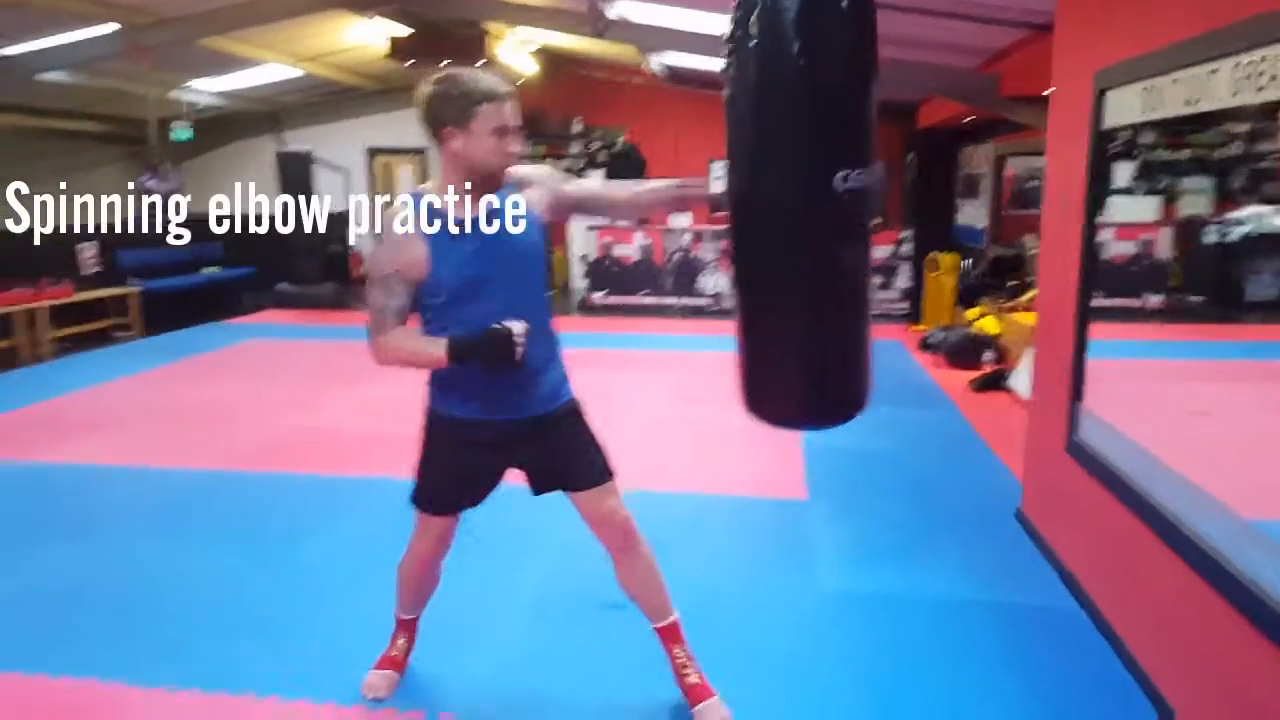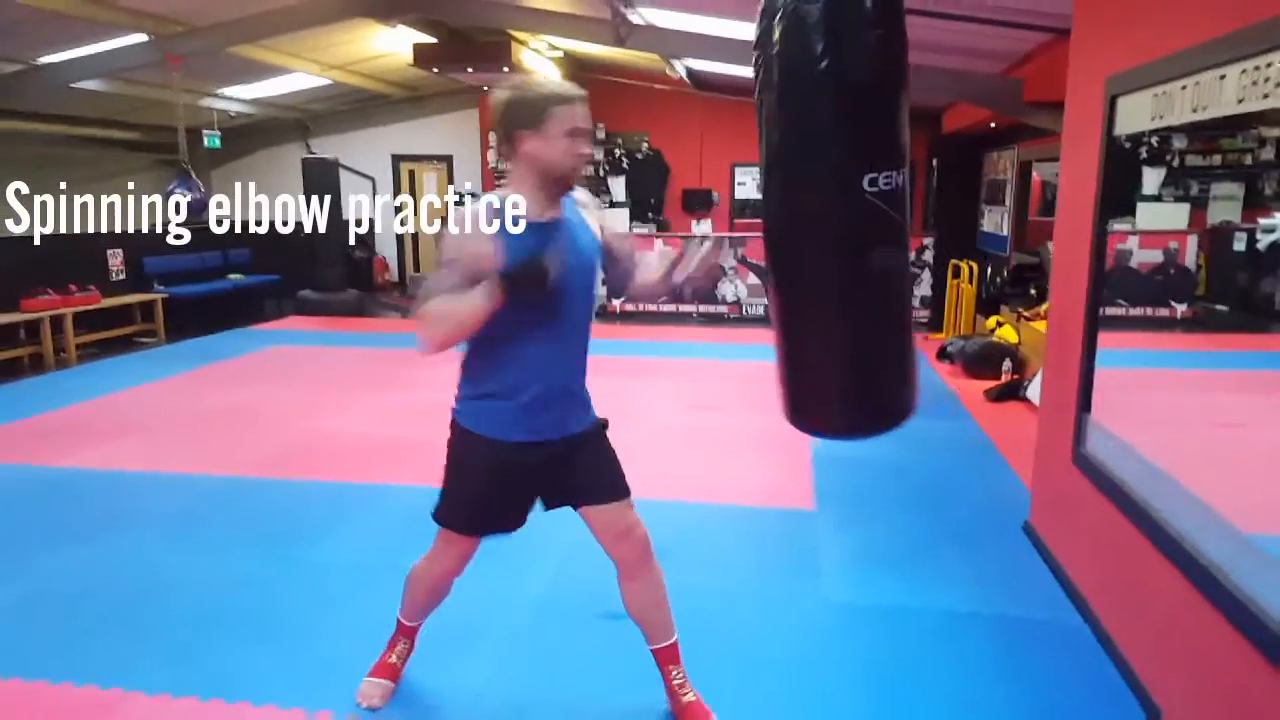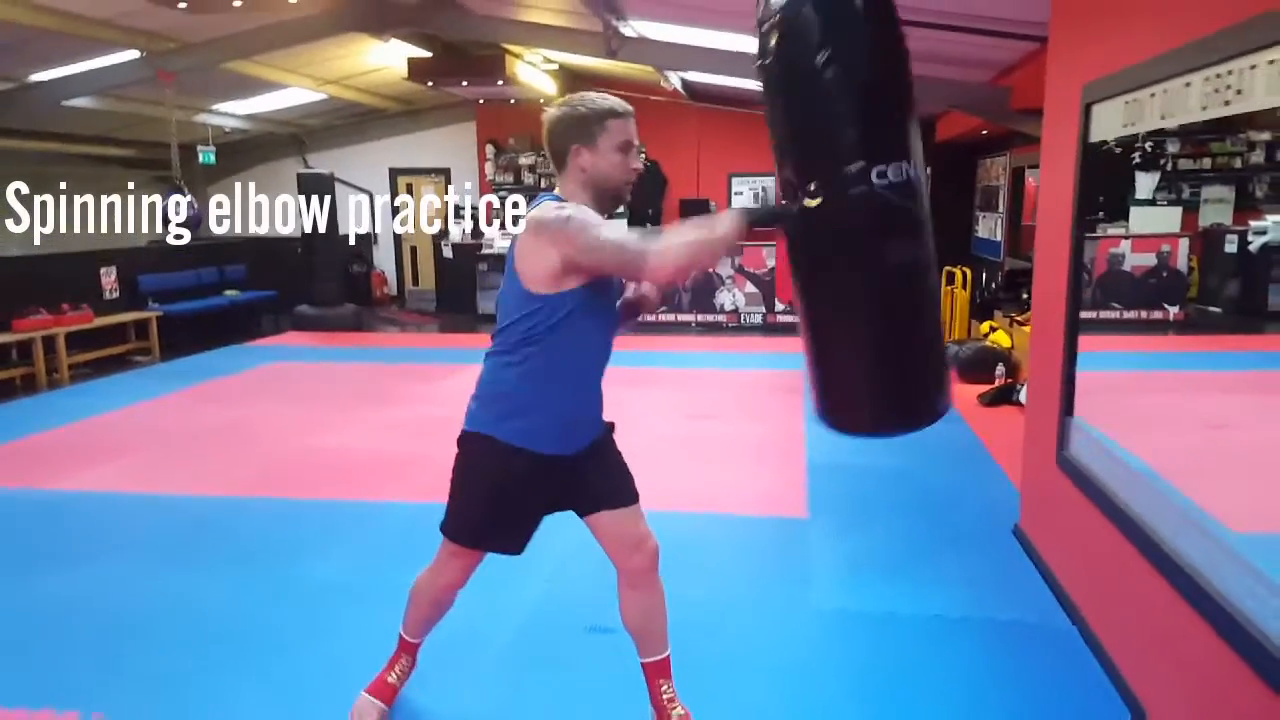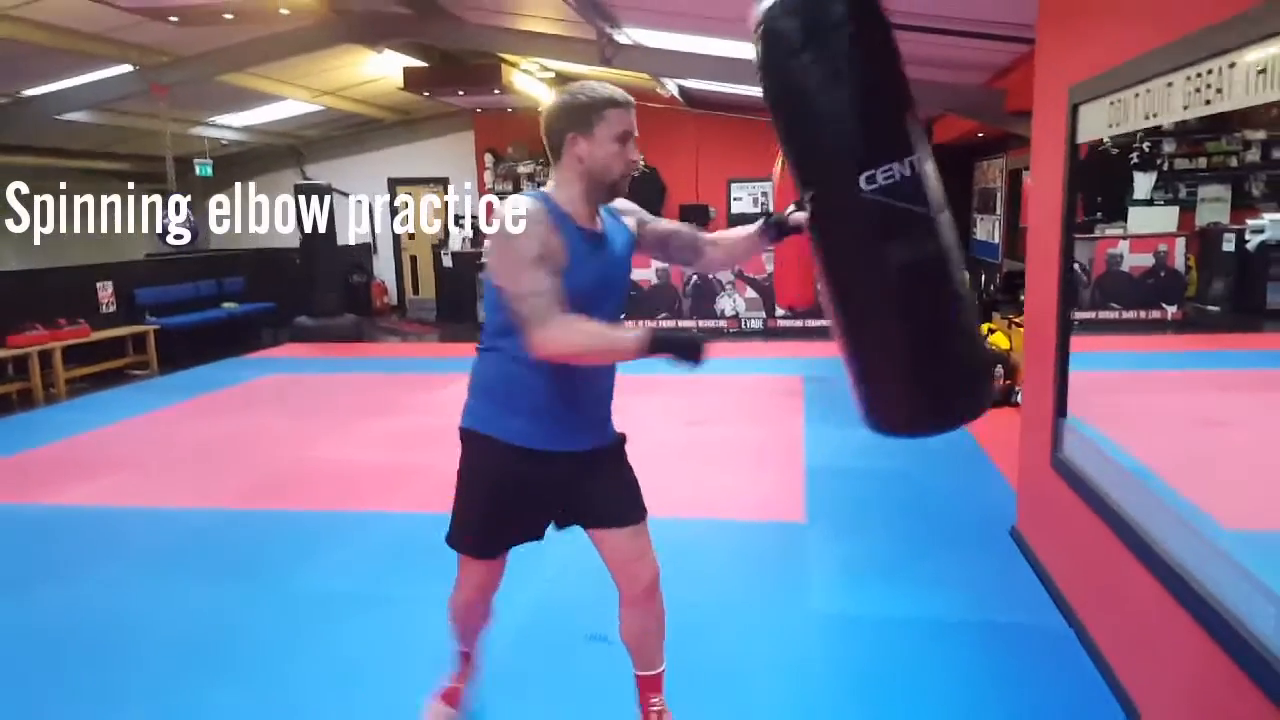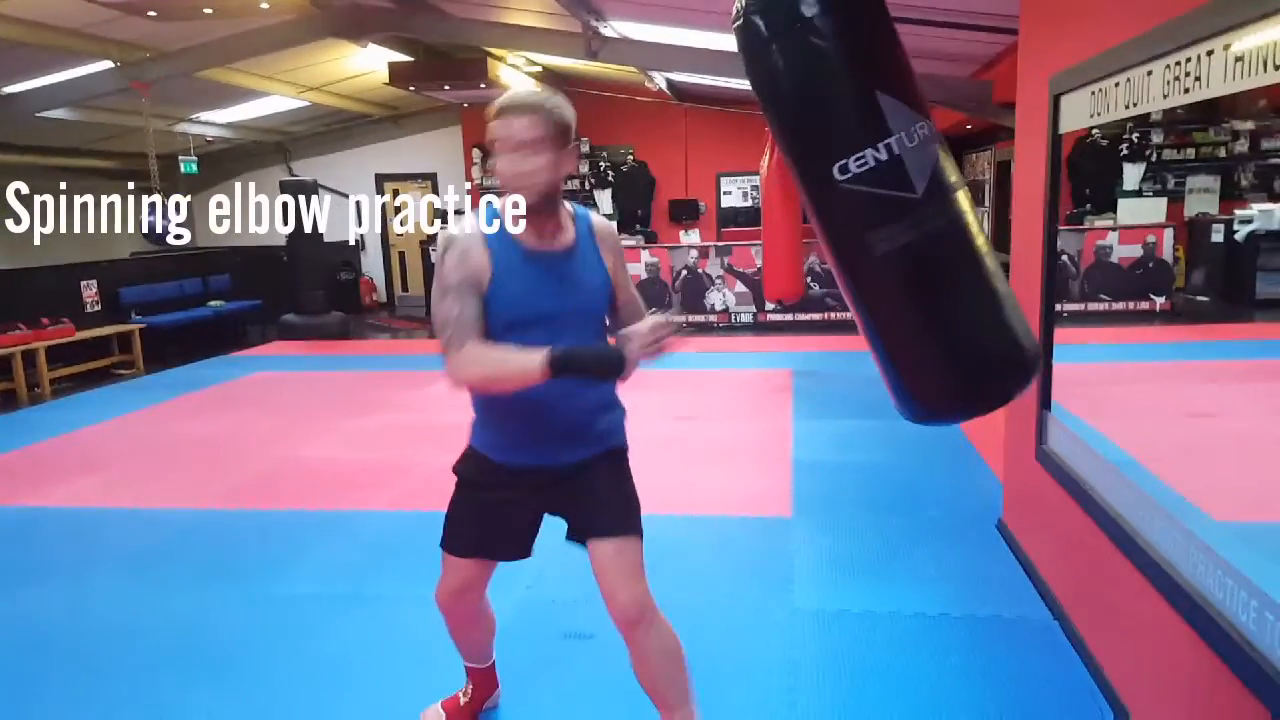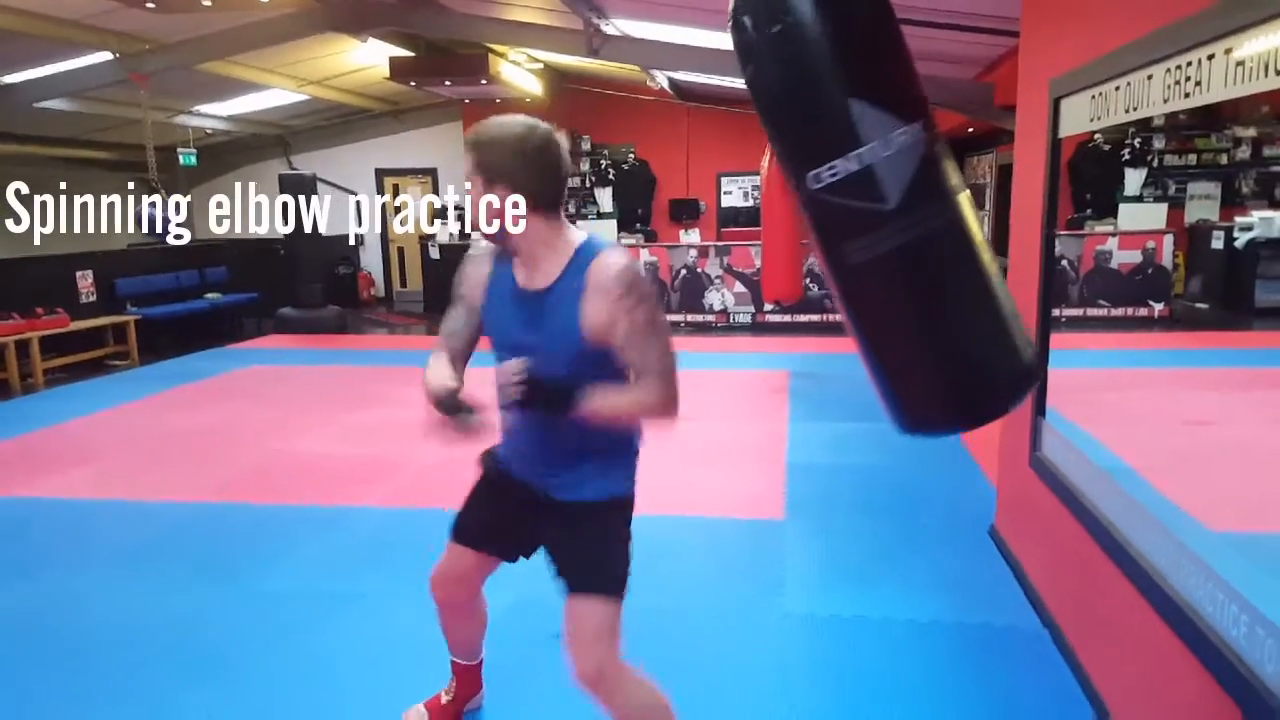
dt=0.3s
person 1, frame 1
left shoulder: (531, 190)
right shoulder: (408, 231)
left elbow: (618, 200)
right elbow: (383, 342)
left wrist: (696, 190)
right wrist: (461, 349)
left hip: (547, 405)
right hip: (463, 416)
left knee: (618, 528)
right knee: (430, 538)
left ankle: (685, 665)
right ankle: (400, 642)
person 1, frame 2
left shoulder: (579, 212)
right shoulder: (478, 227)
left elbow: (630, 270)
right elbow: (435, 331)
left wrist: (668, 275)
right wrist: (505, 284)
left hip: (572, 425)
right hip: (492, 431)
left knee: (633, 546)
right knee: (449, 556)
right ankle: (398, 648)
person 1, frame 3
left shoulder: (588, 227)
right shoulder: (556, 224)
right elbow: (664, 261)
left wrist: (632, 300)
right wrist: (743, 218)
left hip: (582, 435)
right hip: (509, 438)
left knee: (639, 556)
right knee: (454, 564)
right ankle: (400, 662)
person 1, frame 4
left shoulder: (621, 220)
right shoulder: (522, 222)
left elbow: (709, 251)
right elbow: (549, 335)
left wrist: (778, 227)
right wrist: (655, 340)
left hip: (587, 440)
right hip: (504, 439)
left knee: (640, 578)
right knee: (476, 579)
person 1, frame 5
left shoulder: (598, 236)
right shoulder: (469, 246)
left elbow: (629, 325)
right elbow: (462, 361)
left wrist: (647, 334)
right wrist: (562, 360)
left hip: (592, 451)
right hip: (501, 455)
left knee: (633, 605)
right knee: (456, 592)
person 1, frame 6
left shoulder: (610, 277)
right shoulder: (484, 266)
left elbow: (660, 398)
right elbow: (444, 355)
left wrist: (558, 397)
right wrist: (447, 392)
left hip: (593, 490)
right hip: (519, 469)
left knee: (596, 664)
right knee: (451, 581)
